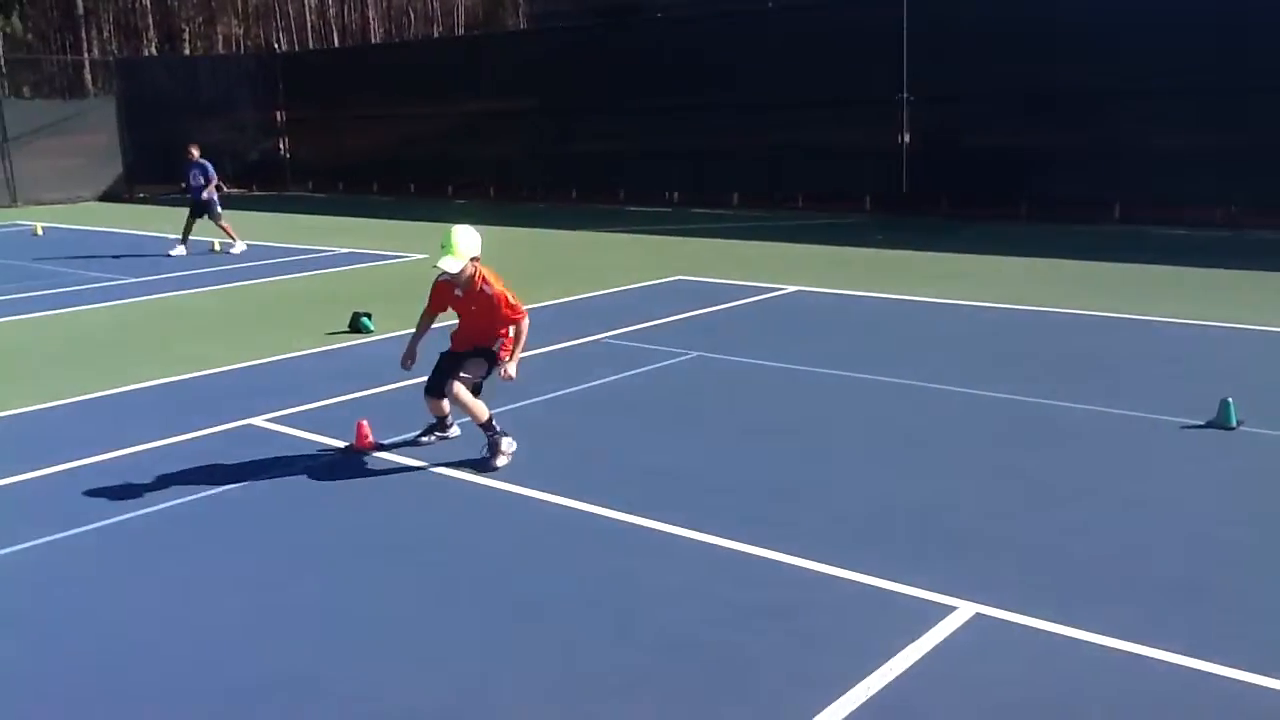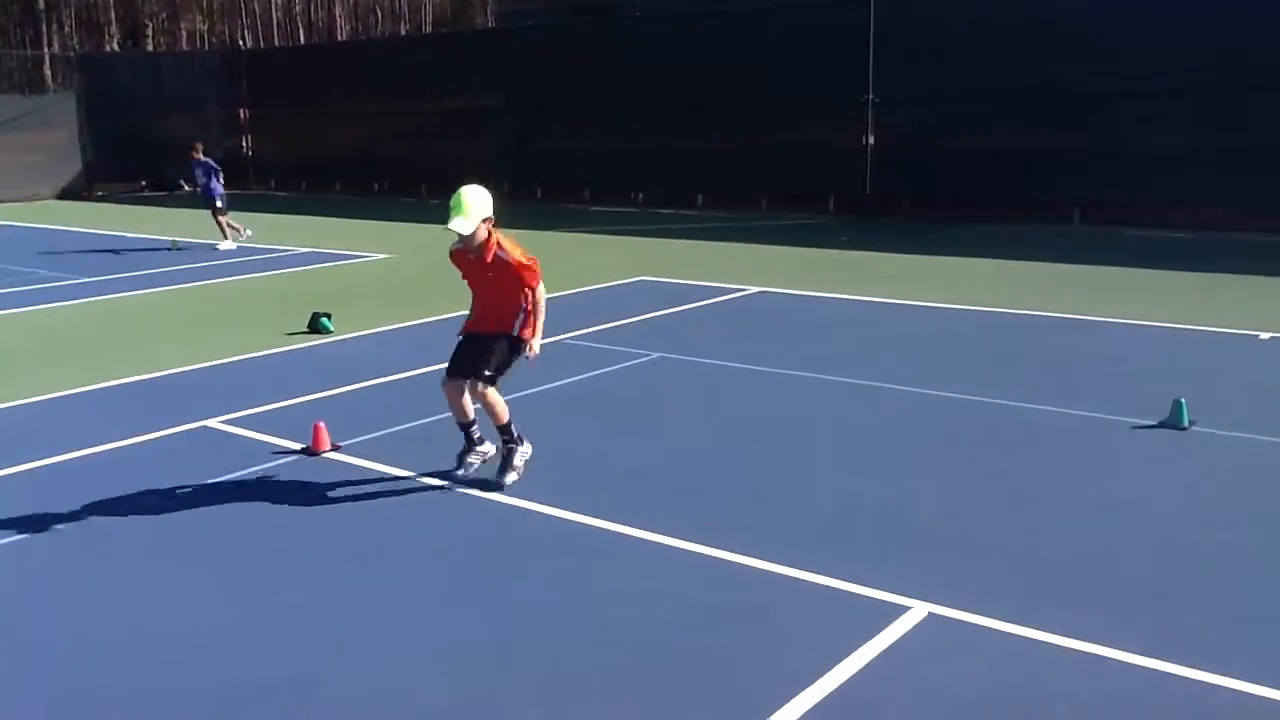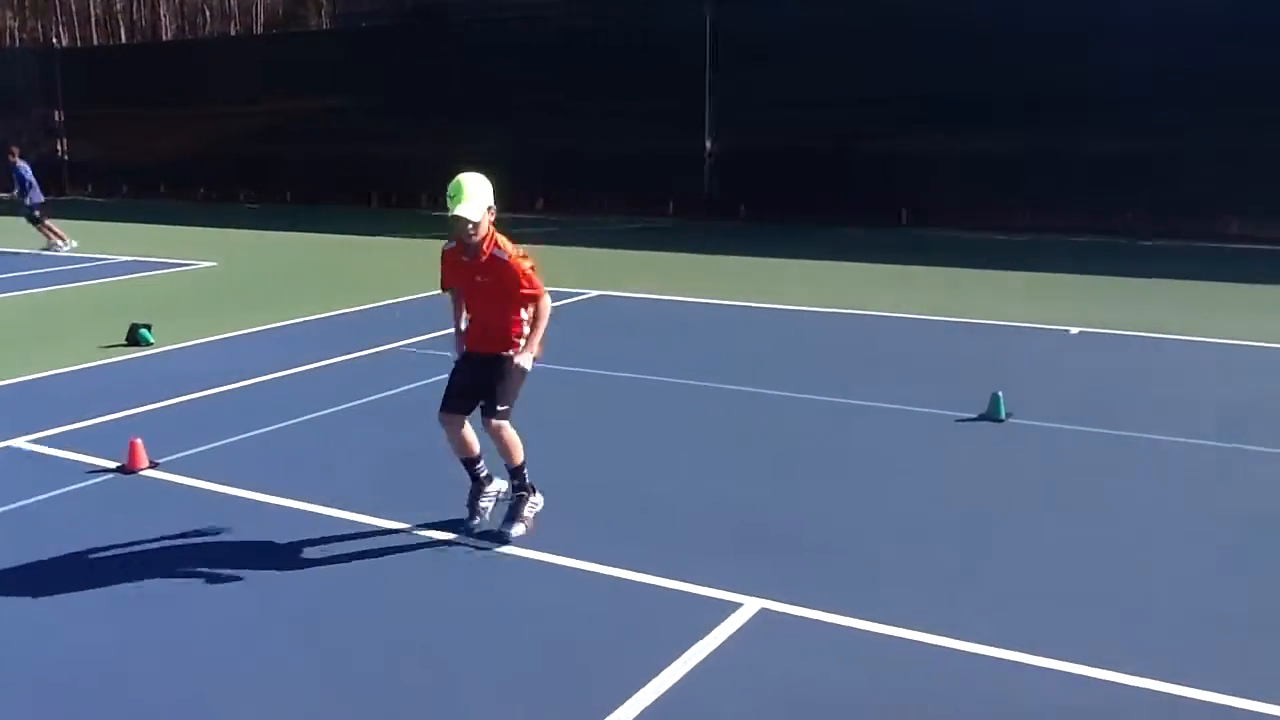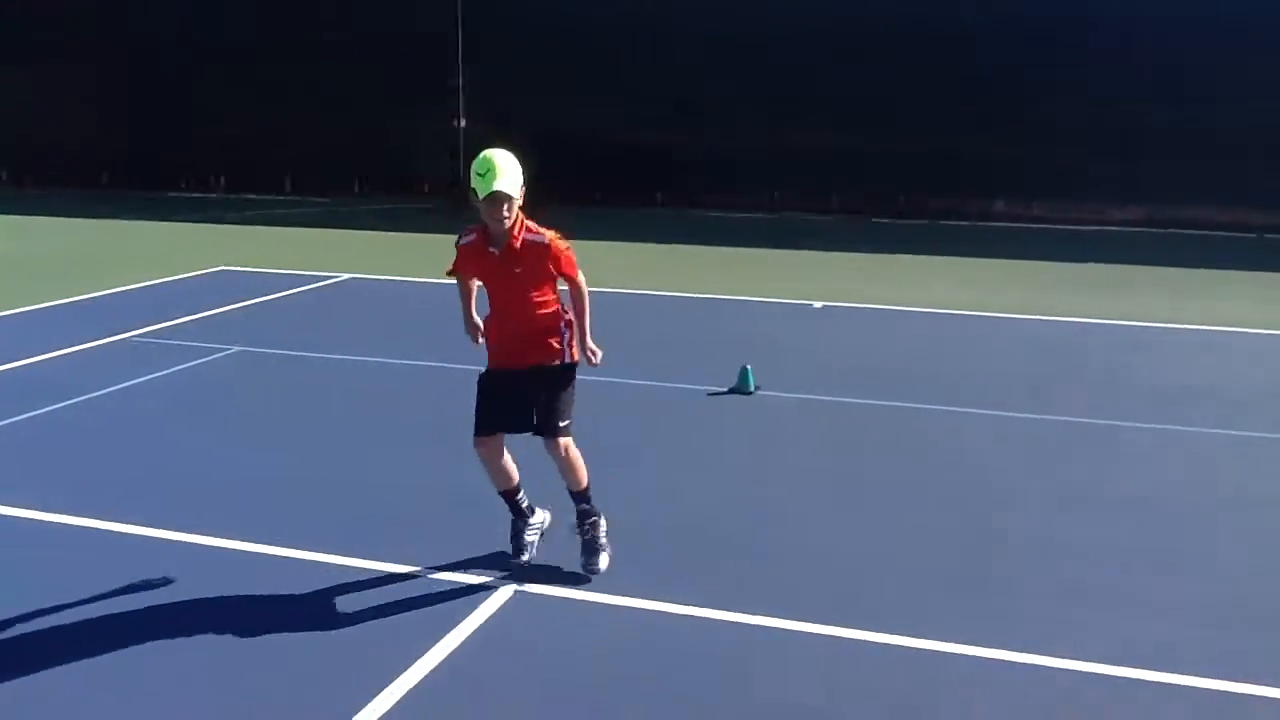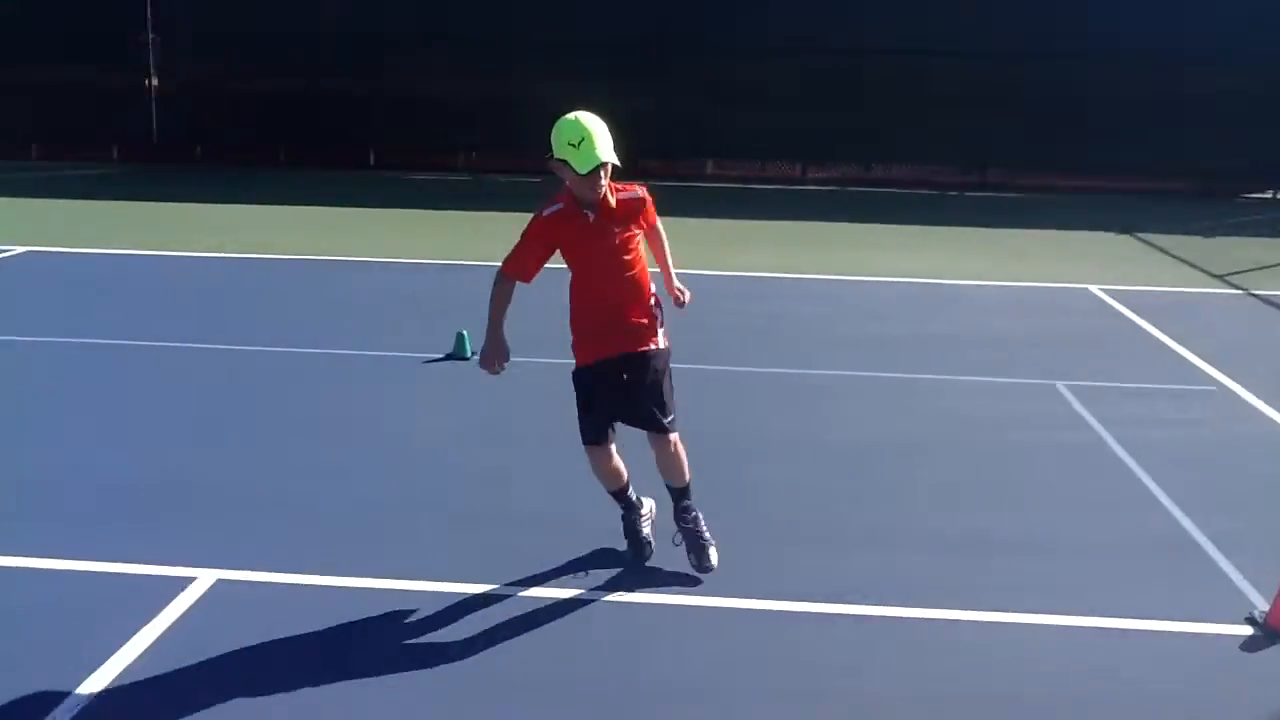
dt=0.4s
person 1, frame 1
left shoulder: (492, 292)
right shoulder: (443, 283)
left elbow: (522, 319)
right elbow: (431, 312)
left wrist: (512, 361)
right wrist: (412, 345)
left hip: (492, 346)
right hip: (463, 342)
left knee: (456, 388)
right knee: (433, 395)
left ankle: (498, 439)
right ankle: (445, 426)
person 1, frame 2
left shoulder: (509, 256)
right shoulder: (458, 251)
left elbow: (537, 290)
left wrist: (536, 335)
right wrist: (473, 316)
left hip: (510, 329)
right hip: (479, 326)
left knee: (482, 387)
right knee: (451, 383)
left ankle: (514, 445)
right ankle: (476, 443)
person 1, frame 3
left shoulder: (508, 259)
right shoulder: (449, 252)
left elbow: (542, 302)
left wrist: (528, 348)
right wrist: (459, 328)
left hip: (511, 347)
right hip: (477, 345)
left knee: (496, 421)
right knee: (450, 417)
left ankle: (524, 493)
right ankle: (483, 484)
person 1, frame 4
left shoulder: (544, 243)
right shoulder: (470, 244)
left elbow: (576, 282)
left wrist: (585, 337)
right wrist: (470, 316)
left hip: (551, 350)
right hip: (503, 355)
left knee: (556, 439)
right knee: (488, 442)
left ankle: (589, 520)
right ankle: (525, 517)
person 1, frame 5
left shoulder: (633, 200)
right shoulder: (550, 219)
right elbow: (509, 274)
left wrist: (671, 278)
right wrist: (495, 335)
left hip: (643, 337)
right hip: (592, 349)
left knee: (662, 432)
right knee: (598, 447)
left ankle: (686, 515)
right ankle: (634, 510)
